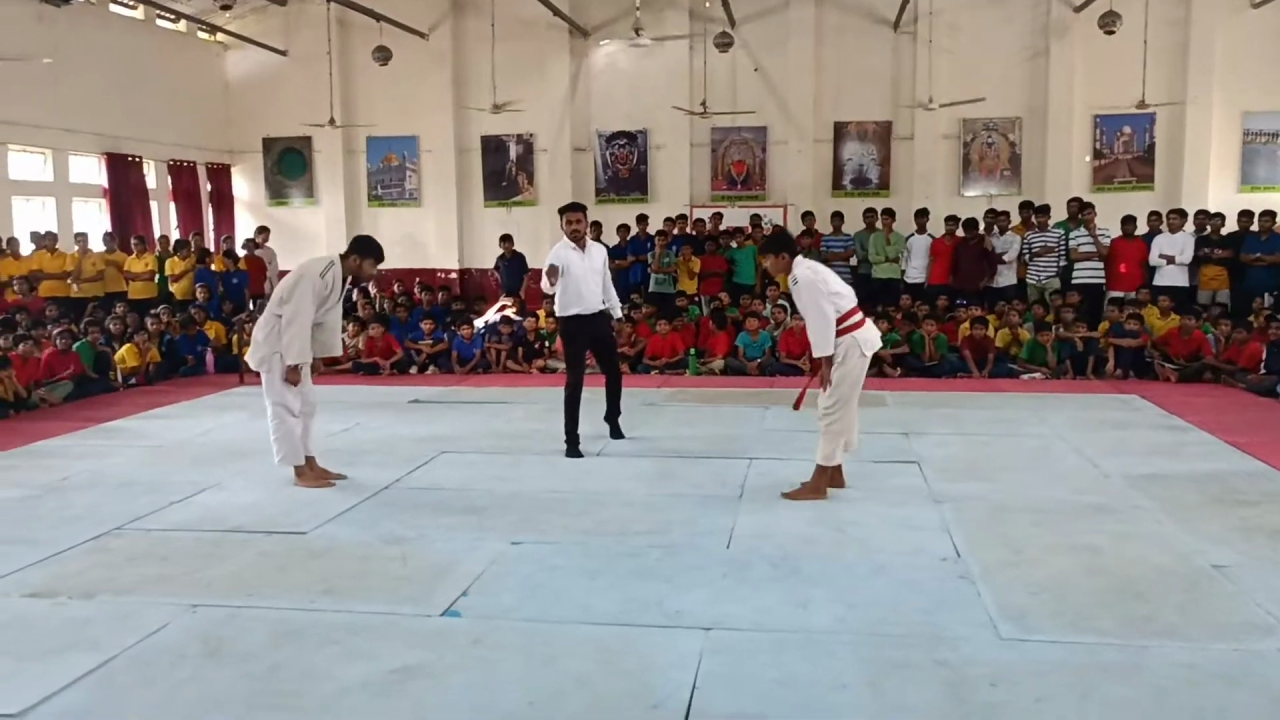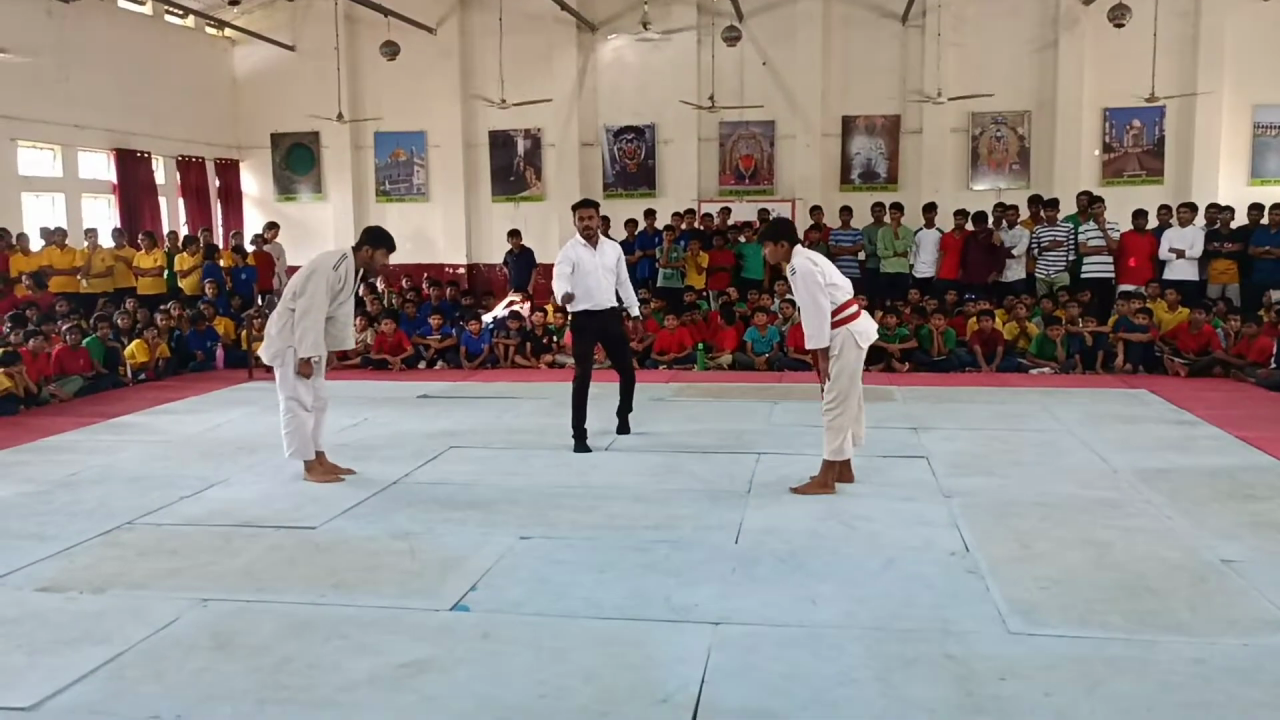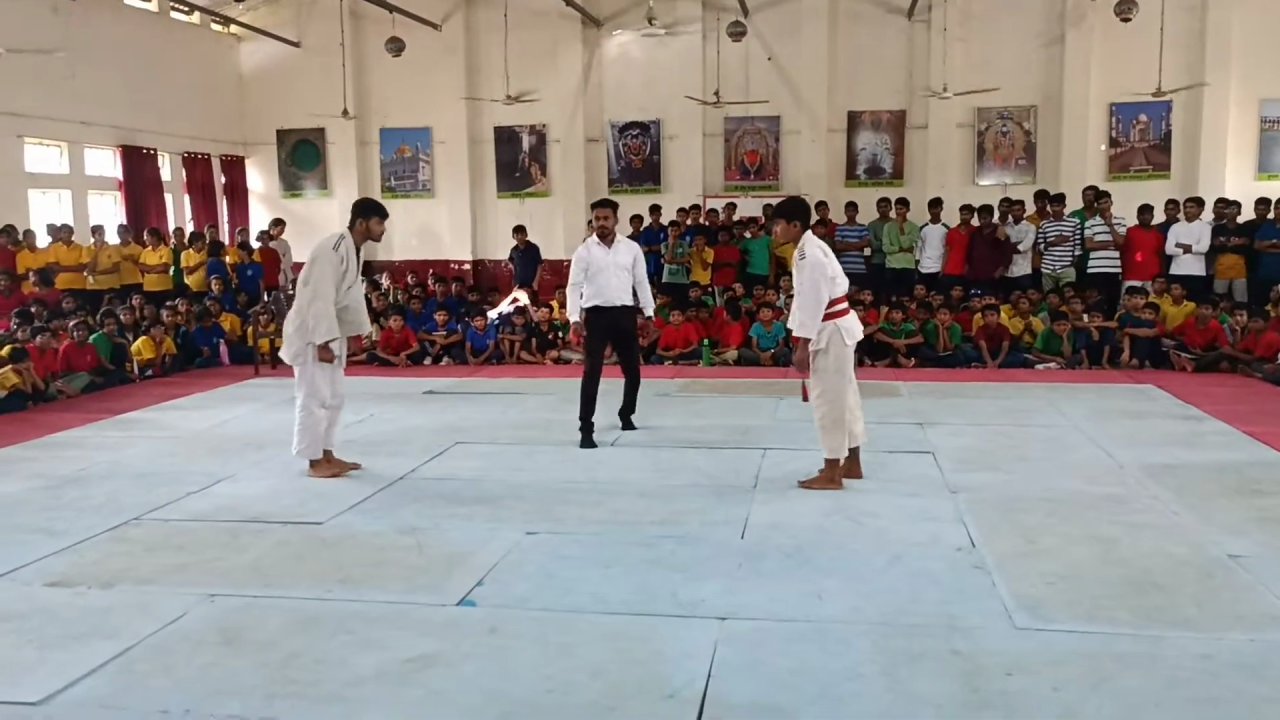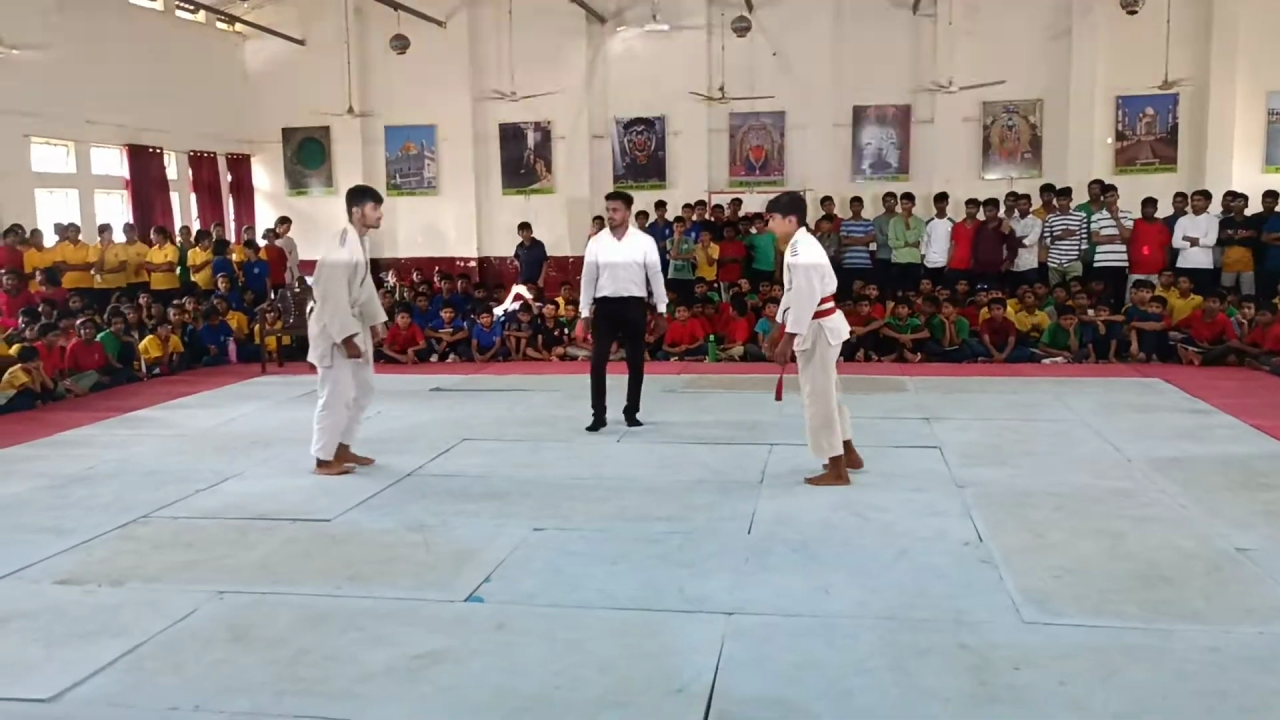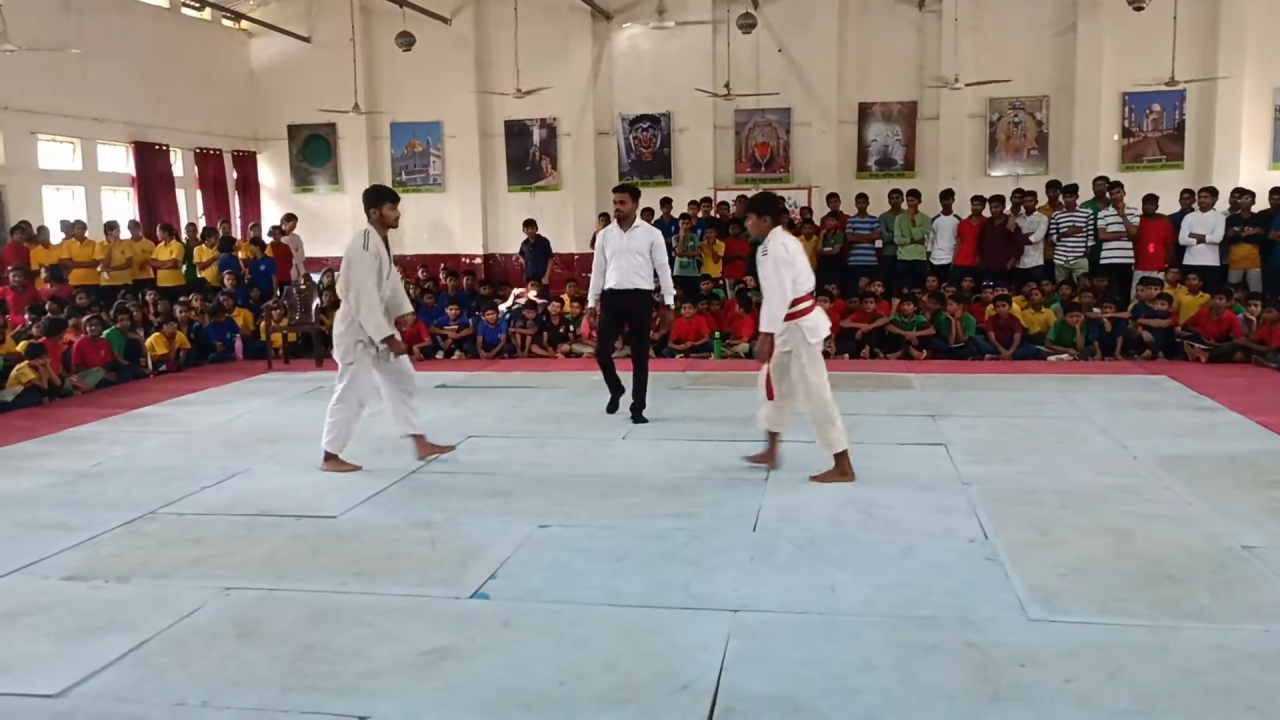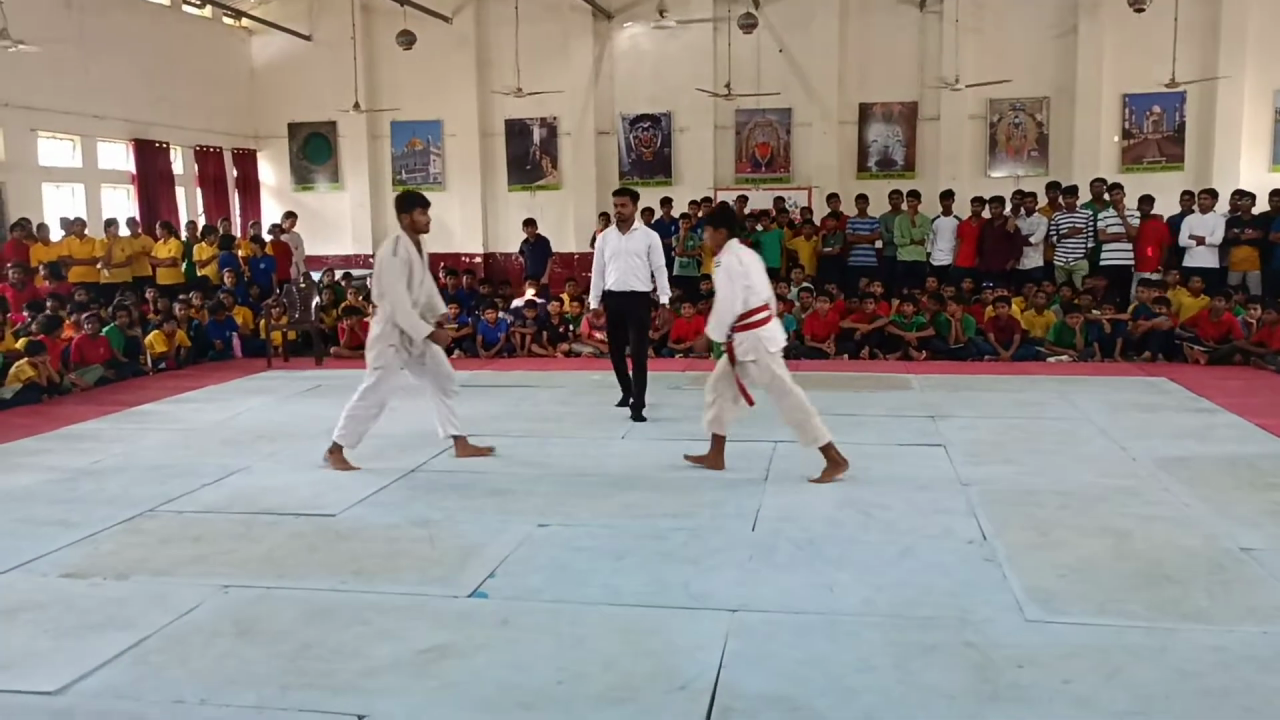
dt=0.2s
person 1, frame 1
left shoulder: (802, 277)
right shoulder: (805, 270)
left elbow: (821, 320)
left wrist: (824, 363)
right wrist: (824, 360)
left hip: (851, 341)
right hip: (851, 338)
left knee: (834, 409)
right knee: (840, 407)
left ankle: (818, 483)
right ankle: (834, 473)
person 1, frame 2
left shoulder: (800, 266)
right shoulder: (805, 259)
left elbow: (816, 312)
left wrist: (820, 355)
right wrist: (821, 351)
left hip: (846, 333)
right hip: (849, 328)
left knee: (836, 403)
right knee: (845, 400)
left ankle: (826, 478)
right ankle: (843, 468)
person 1, frame 3
left shoulder: (810, 252)
right shoulder: (808, 248)
left elbow: (813, 302)
right elbow: (804, 297)
left wrist: (802, 345)
right wrist: (798, 338)
left hip: (832, 330)
right hip: (834, 327)
left knee: (828, 398)
right knee: (842, 395)
left ankle: (831, 473)
right ankle: (851, 464)
person 1, frame 4
left shoulder: (801, 249)
right shoulder: (801, 244)
left elbow: (805, 297)
right elbow: (795, 293)
left wrist: (787, 339)
right wrist: (781, 329)
left hip: (817, 328)
right hip: (819, 325)
left knee: (818, 397)
right knee: (825, 394)
left ankle: (837, 468)
right ankle: (849, 453)
person 1, frame 5
left shoulder: (771, 248)
right shoulder: (786, 241)
left elbow: (777, 295)
left wrist: (764, 336)
right wrist: (769, 333)
left hip: (796, 327)
right hip: (800, 322)
left knee: (814, 393)
right knee: (773, 383)
left ankle: (843, 466)
right ankle: (771, 451)
person 1, frame 6
left shoulder: (727, 260)
right shoulder: (746, 254)
left elbow: (729, 306)
left wrist: (710, 336)
left hip: (754, 337)
right hip: (760, 332)
left knee: (787, 397)
right knee: (719, 387)
left ankle: (833, 459)
right ankle: (715, 456)
person 2, frame 1
left shoulder: (340, 276)
right shoulder: (317, 274)
left elbow: (329, 319)
right elbow: (297, 321)
left wrist: (318, 355)
right wrist: (293, 364)
left hip: (295, 338)
right hip: (276, 337)
left knee: (305, 405)
right knee: (285, 406)
left ankle: (310, 464)
right ankle: (301, 472)
person 2, frame 2
left shoulder: (353, 269)
right shoulder: (330, 267)
left elbow: (341, 312)
right elbow: (310, 313)
left wrist: (332, 348)
right wrist: (306, 357)
left hip: (312, 335)
right hip: (290, 332)
left knee: (317, 399)
right knee: (298, 400)
left ankle: (320, 459)
right ankle: (310, 466)
person 2, frame 3
left shoulder: (354, 250)
right shoulder: (332, 249)
left elbow: (353, 295)
right elbow: (319, 299)
left wrist: (354, 333)
right wrist: (325, 343)
left hip: (331, 329)
right hip: (310, 330)
left knee: (333, 397)
right knee: (314, 397)
left ankle: (327, 455)
right ankle: (315, 462)
person 2, frame 4
left shoulder: (360, 242)
right shoulder: (340, 245)
right elbow: (333, 297)
left wrist: (374, 323)
right wrist: (349, 339)
left hip: (353, 325)
right hip: (333, 330)
left knee: (362, 390)
right knee: (335, 396)
left ankle: (341, 450)
right ankle: (323, 460)
person 2, frame 5
left shoulder: (382, 240)
right shoulder: (362, 247)
right elbow: (364, 299)
left wrist: (404, 314)
right wrist: (389, 337)
left hip: (379, 325)
right hip: (358, 329)
left knee: (402, 383)
right knee: (352, 393)
left ankle: (420, 443)
right ankle: (330, 456)
person 2, frame 6
left shoulder: (417, 246)
right shoulder: (392, 253)
right elbow: (397, 306)
left wrist: (439, 314)
right wrist: (432, 333)
left hip: (419, 330)
right hip: (393, 333)
left knee: (444, 382)
right knee: (374, 393)
left ankle: (460, 444)
right ankle: (335, 451)
person 3, frame 1
left shoulder: (599, 251)
right shoulder: (558, 253)
right elbow: (548, 283)
left wrist: (617, 314)
right wrist: (550, 281)
left hip: (599, 318)
right hip: (572, 323)
left knee: (613, 372)
right knee: (574, 382)
left ankle: (612, 418)
right ankle: (571, 440)
person 3, frame 2
left shoulder: (614, 248)
right shoulder: (569, 251)
left elbow: (623, 282)
right elbow: (559, 280)
left wrist: (635, 313)
right wrist: (563, 294)
left hip: (611, 315)
right hip: (583, 318)
left knee: (627, 370)
right knee: (582, 377)
left ankle: (623, 414)
right ankle: (579, 435)
person 3, frame 3
left shoulder: (632, 248)
right shoulder: (584, 250)
left elbow: (641, 282)
right elbow: (574, 286)
left wrist: (649, 313)
right wrist: (575, 318)
left hip: (625, 313)
right hip: (596, 315)
left knee: (632, 369)
right knee: (591, 371)
left ankle: (626, 414)
right ankle: (586, 429)
person 3, frame 4
left shoulder: (645, 241)
right shoulder: (596, 242)
left elbow: (655, 276)
right elbow: (588, 278)
left wrist: (661, 309)
right wrist: (585, 311)
left hip: (634, 305)
right hip: (605, 305)
left knee: (636, 362)
right knee: (598, 360)
left ankle: (631, 411)
right ankle: (598, 414)
person 3, frame 5
left shoulder: (651, 234)
right shoulder: (605, 235)
left elbow: (663, 268)
right elbow: (598, 269)
left wrist: (668, 302)
right wrist: (592, 302)
left hip: (639, 297)
right hip: (611, 298)
left knee: (639, 355)
right knee: (602, 351)
left ankle: (637, 408)
right ankle: (616, 392)
person 3, frame 6
left shoulder: (649, 236)
right shoulder: (604, 237)
left elbow: (659, 270)
right elbow: (598, 272)
left wrist: (663, 303)
right wrist: (594, 304)
left hip: (638, 298)
right hip: (613, 299)
left knee: (638, 354)
right knee: (615, 351)
left ankle: (638, 405)
right ankle: (626, 392)
